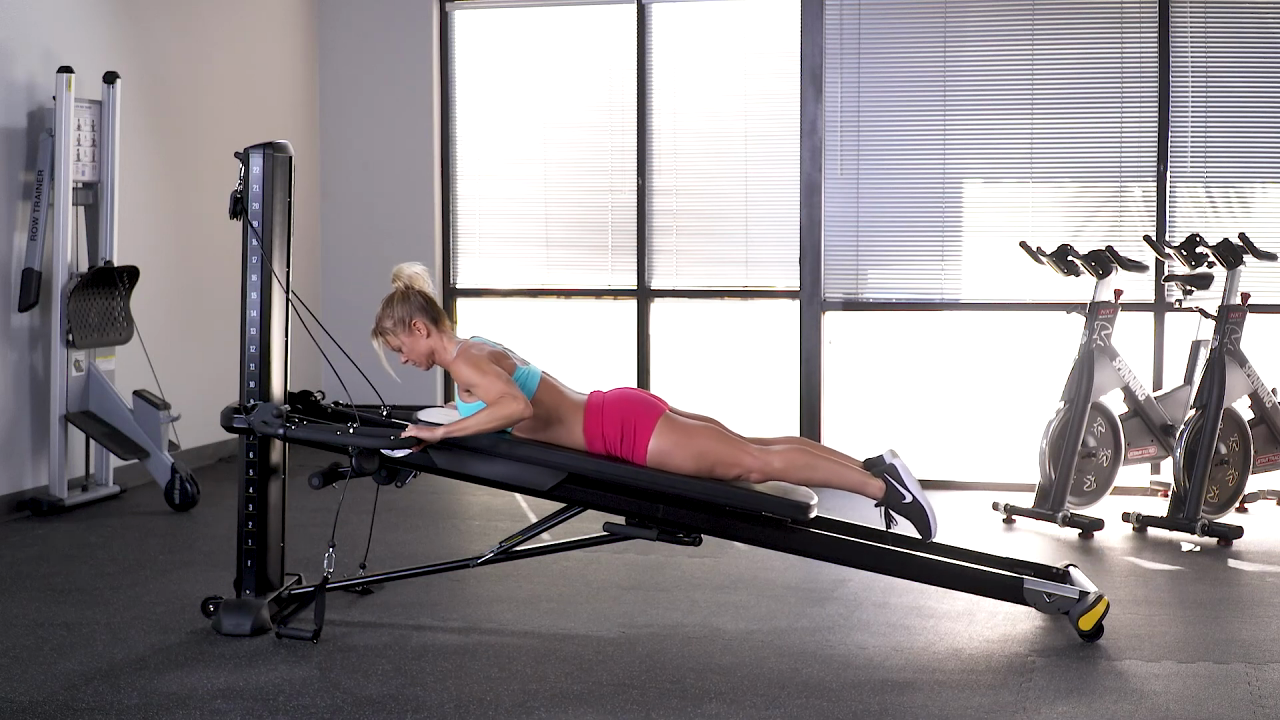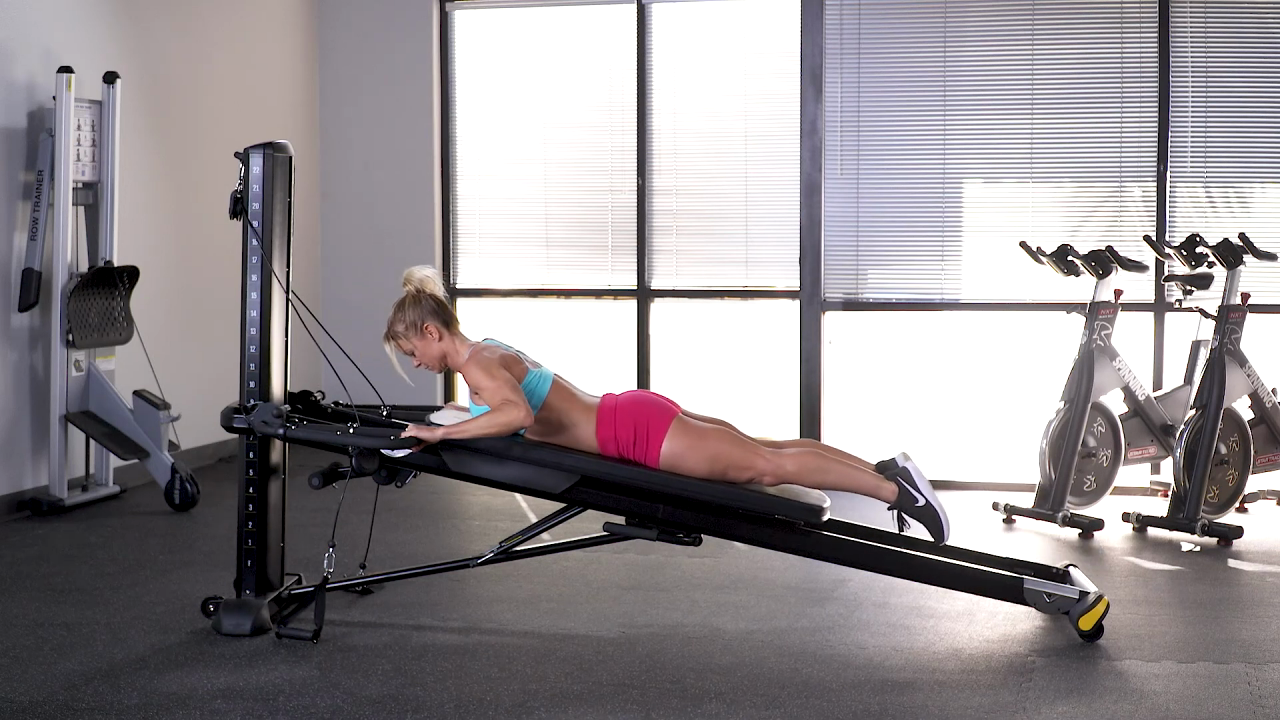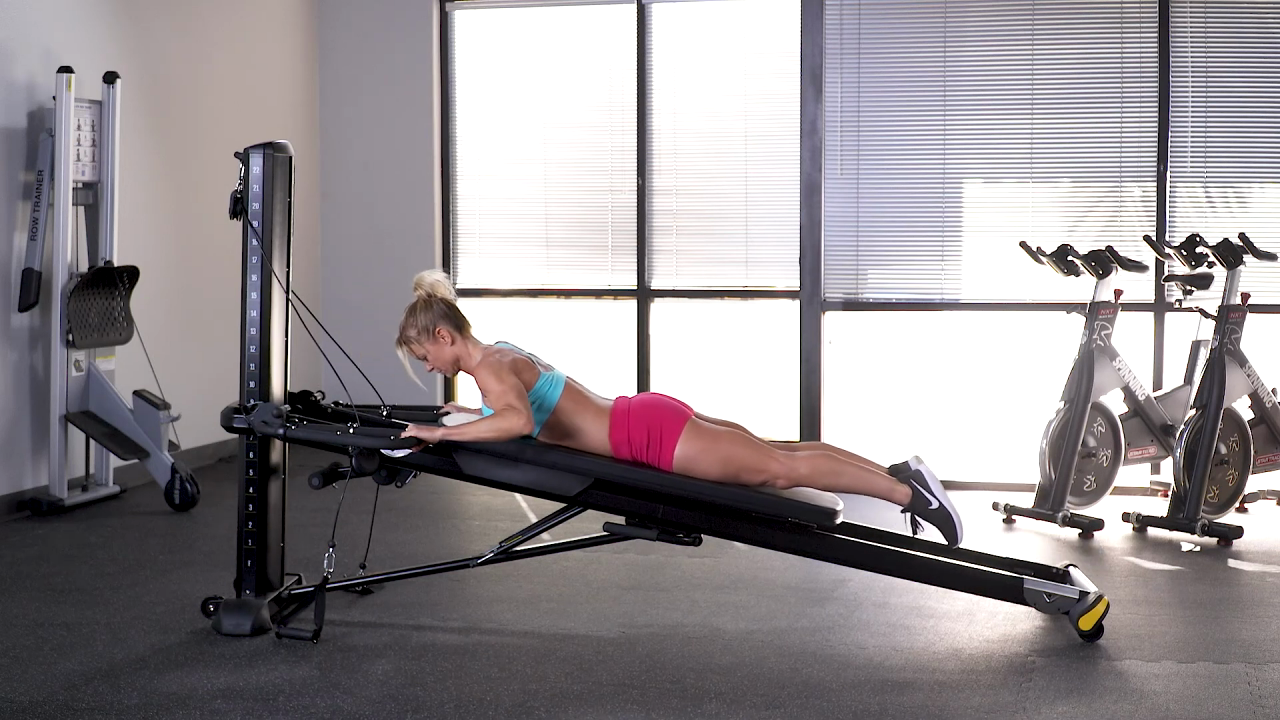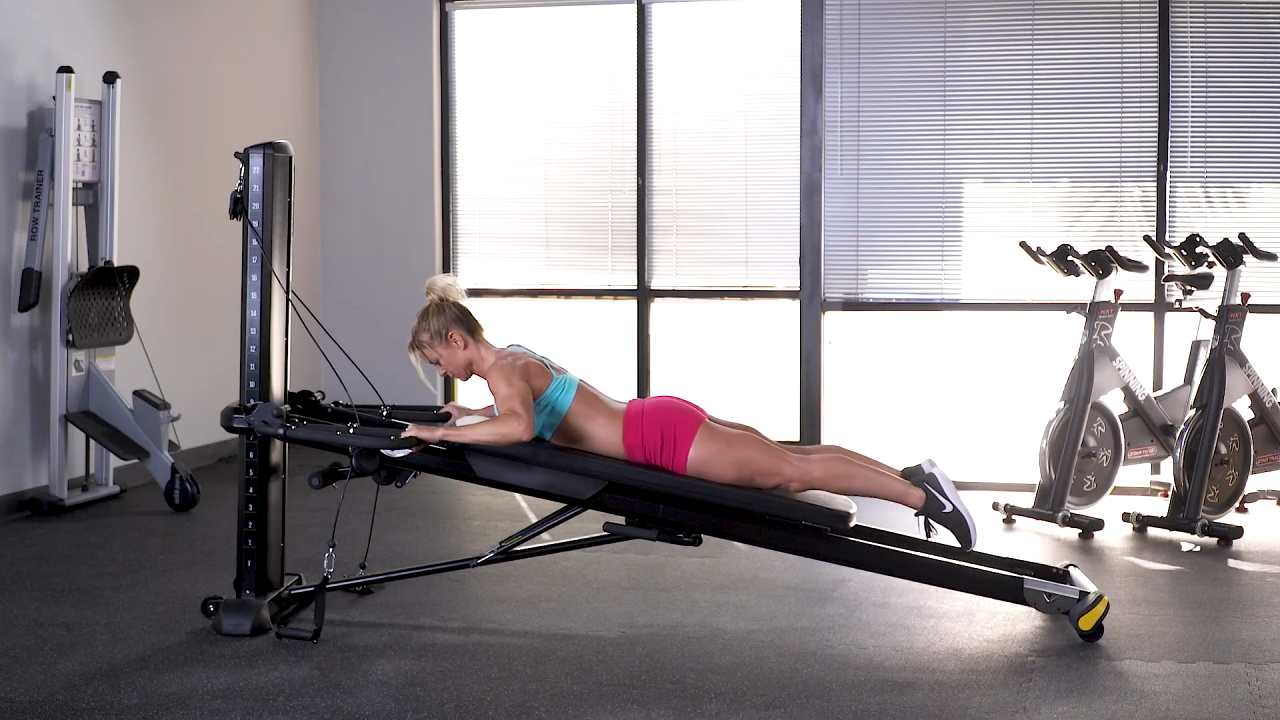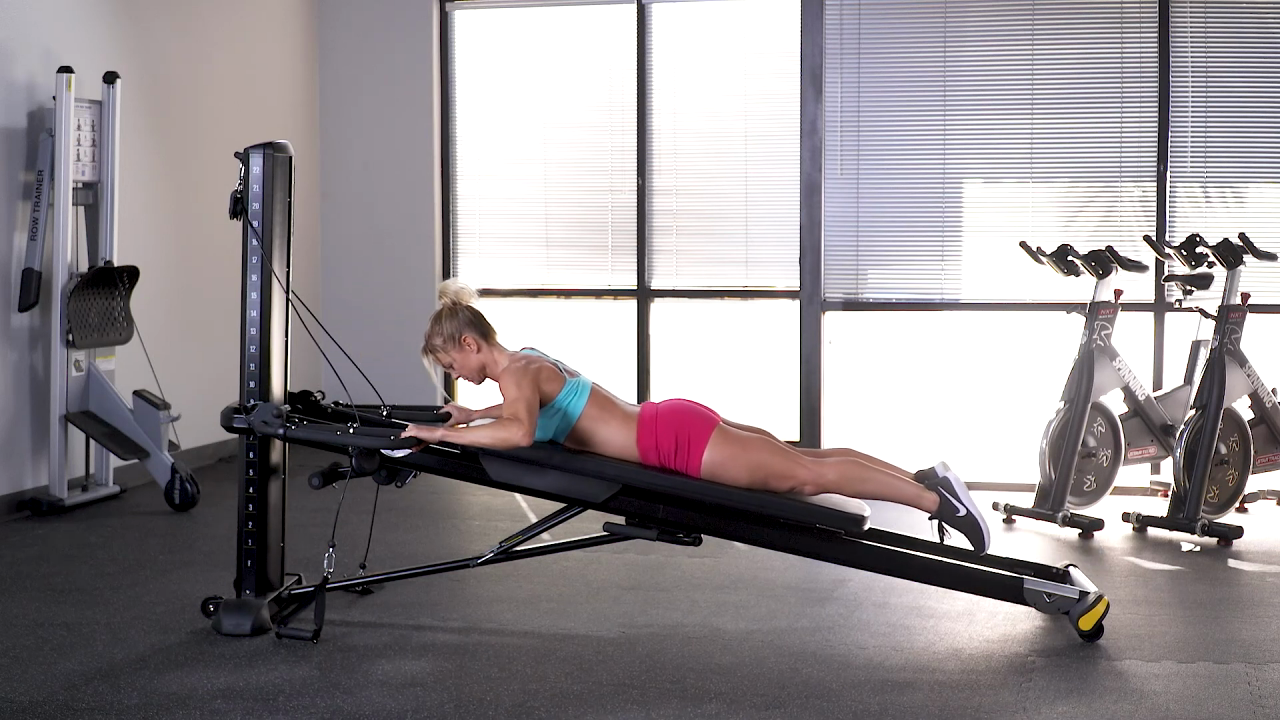
dt=0.1s
person 1, frame 1
left shoulder: (463, 360)
right shoulder: (480, 347)
left elbow: (520, 407)
left wrist: (444, 431)
right wrist: (474, 409)
left hip: (623, 430)
right hip: (624, 412)
left knee: (753, 464)
right knee: (755, 447)
left ankle: (880, 487)
right ankle: (871, 468)
person 1, frame 2
left shoulder: (476, 362)
right shoulder: (490, 351)
left elbow: (519, 415)
left wrist: (442, 432)
right wrist: (472, 413)
left hip: (635, 432)
right hip: (638, 417)
left knee: (766, 467)
right knee: (768, 451)
left ankle: (895, 491)
right ankle: (887, 472)
person 1, frame 3
left shoulder: (487, 365)
right shoulder: (503, 354)
left elbow: (521, 422)
left wrist: (443, 432)
right wrist: (472, 415)
left hip: (648, 435)
right hip: (650, 419)
left knee: (779, 468)
right knee: (781, 453)
left ankle: (907, 493)
right ankle: (899, 475)
person 1, frame 4
left shoulder: (499, 366)
right shoulder: (515, 356)
left elbow: (520, 429)
left wrist: (445, 433)
right wrist: (475, 414)
left hip: (662, 438)
right hip: (664, 423)
left knee: (794, 473)
right knee: (794, 458)
left ankle: (922, 498)
right ankle: (914, 478)
person 1, frame 5
left shoulder: (513, 369)
right shoulder: (527, 360)
left elbow: (521, 434)
left wrist: (444, 434)
right wrist: (476, 414)
left hip: (675, 441)
right hip: (676, 425)
left knee: (807, 475)
right knee: (805, 460)
left ankle: (934, 501)
right ankle: (926, 481)
